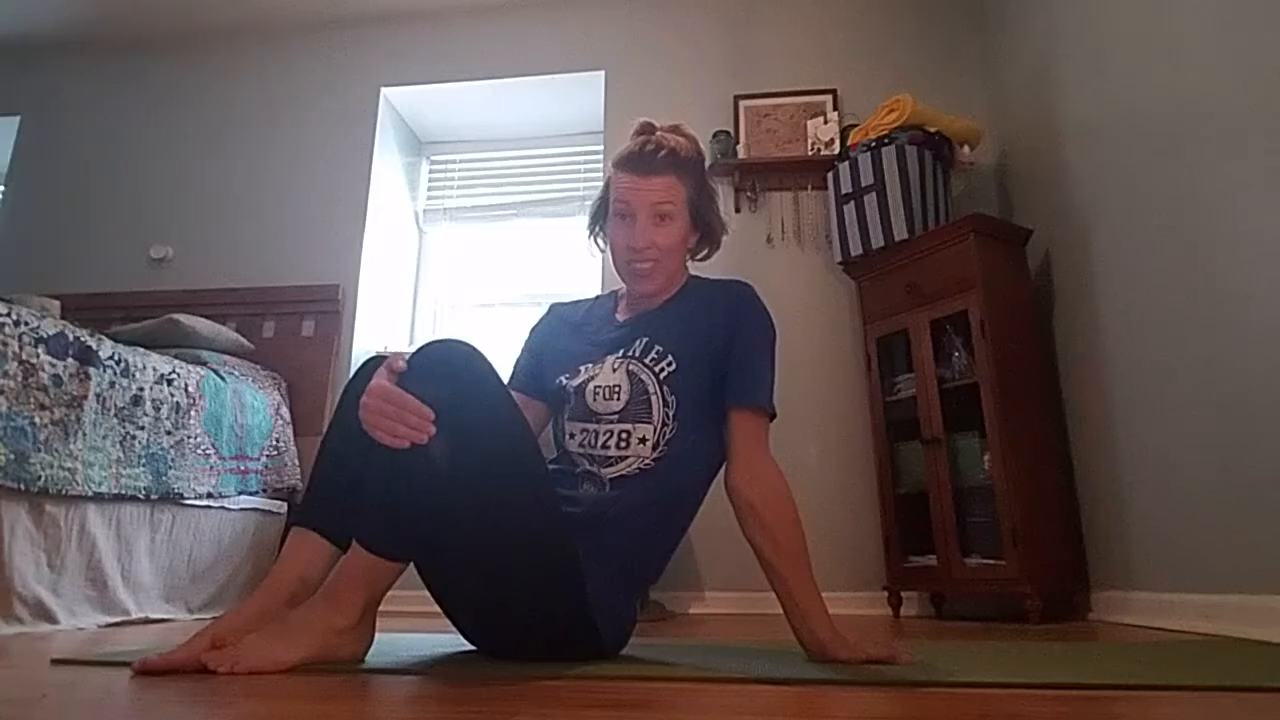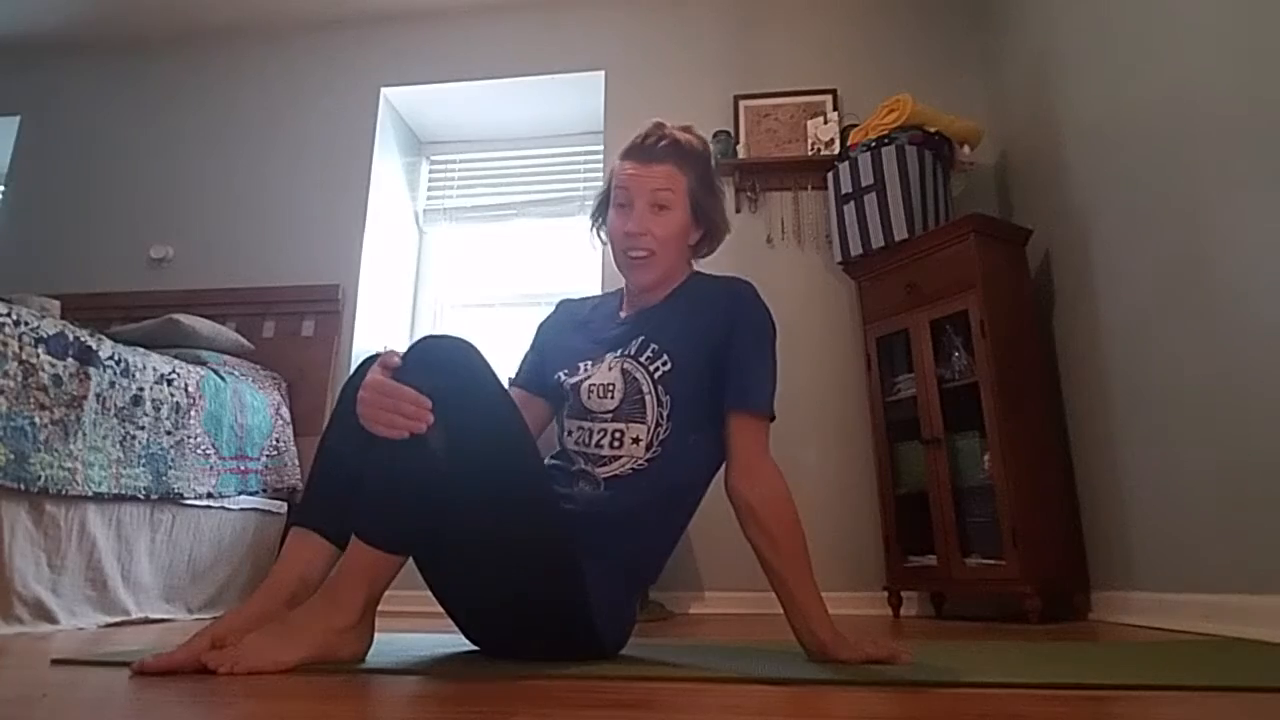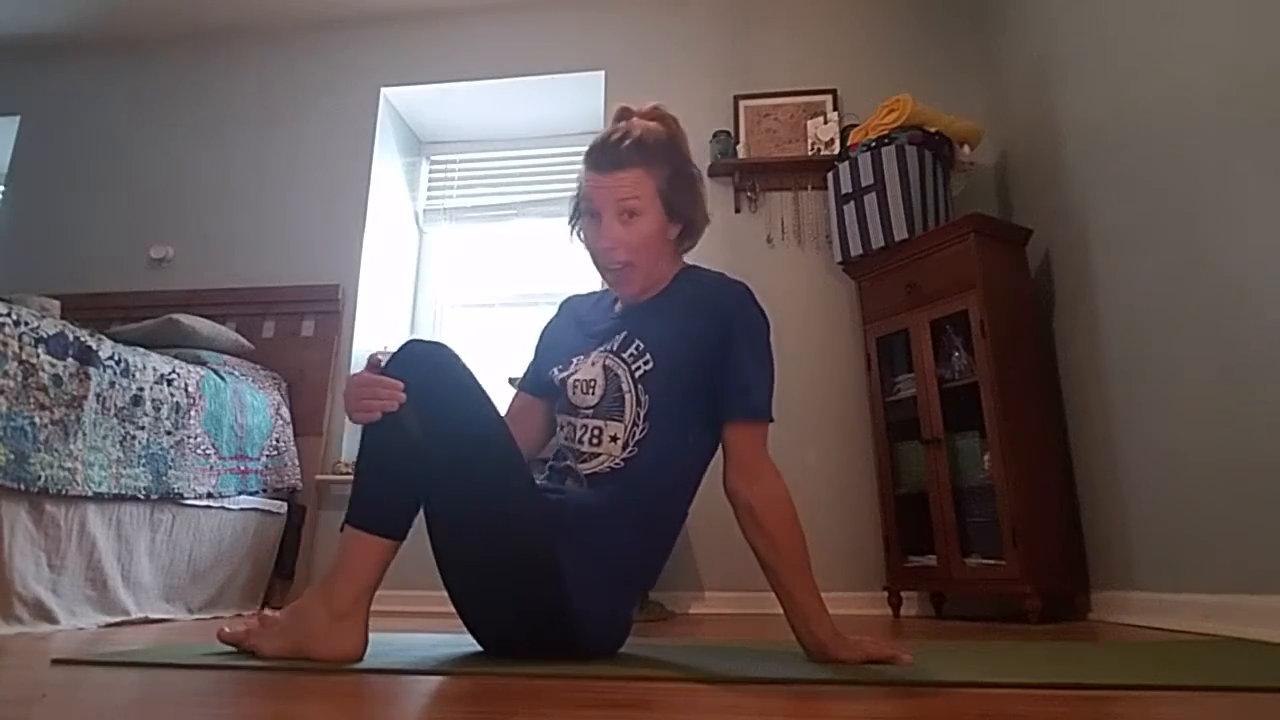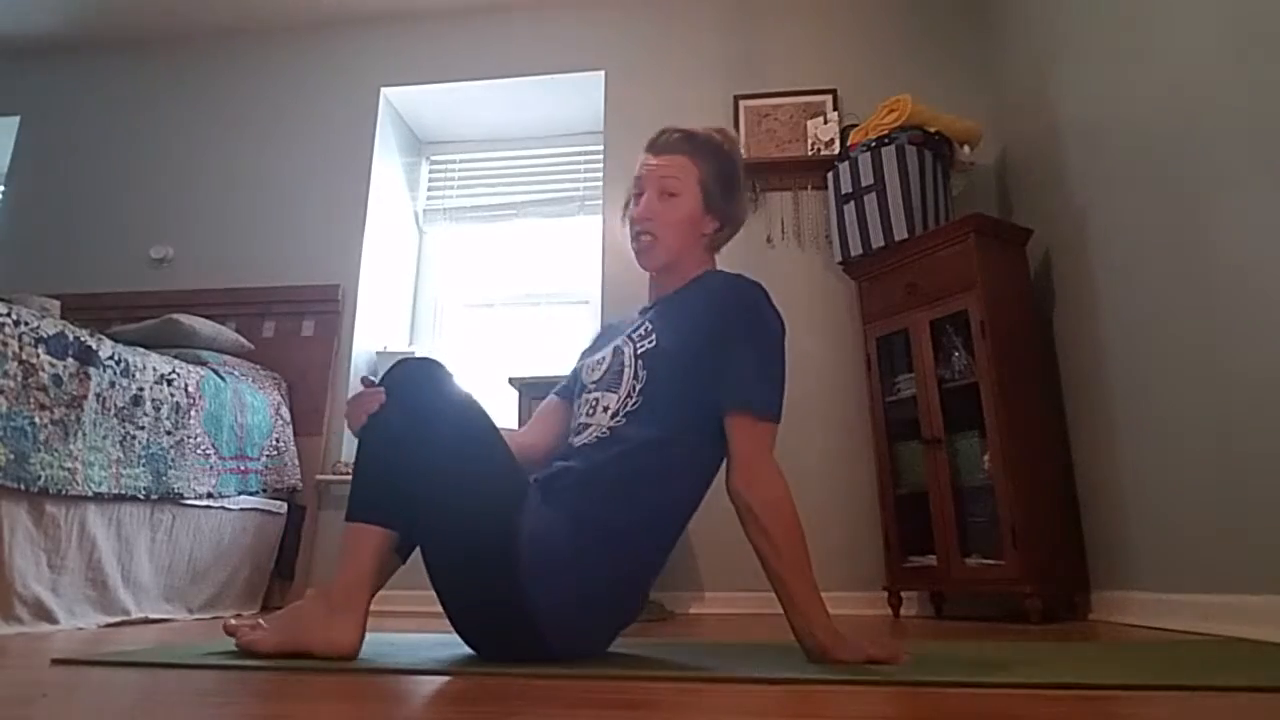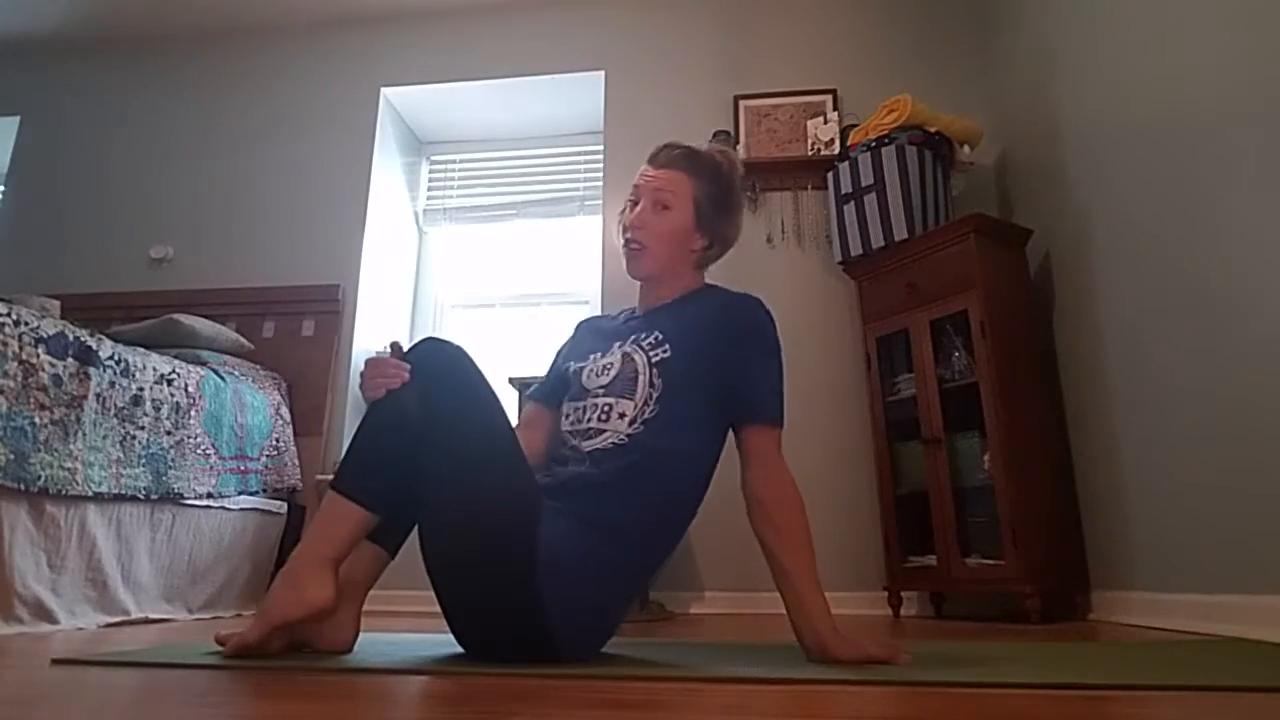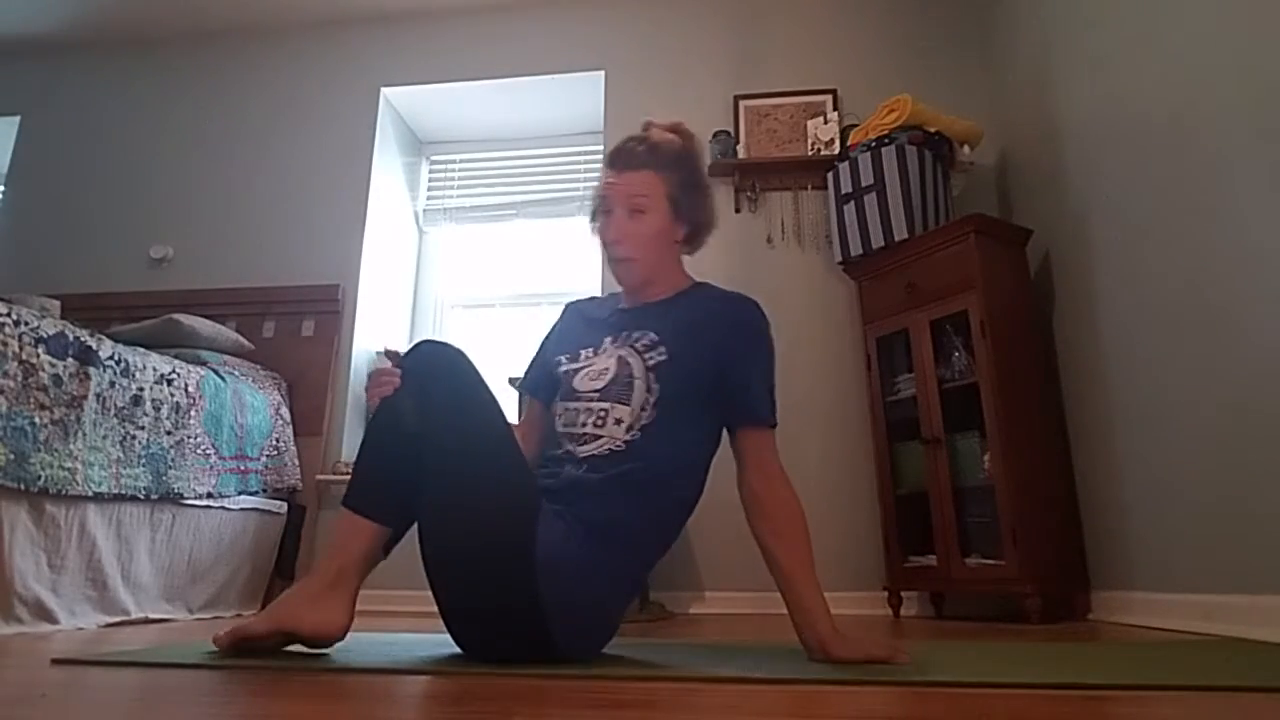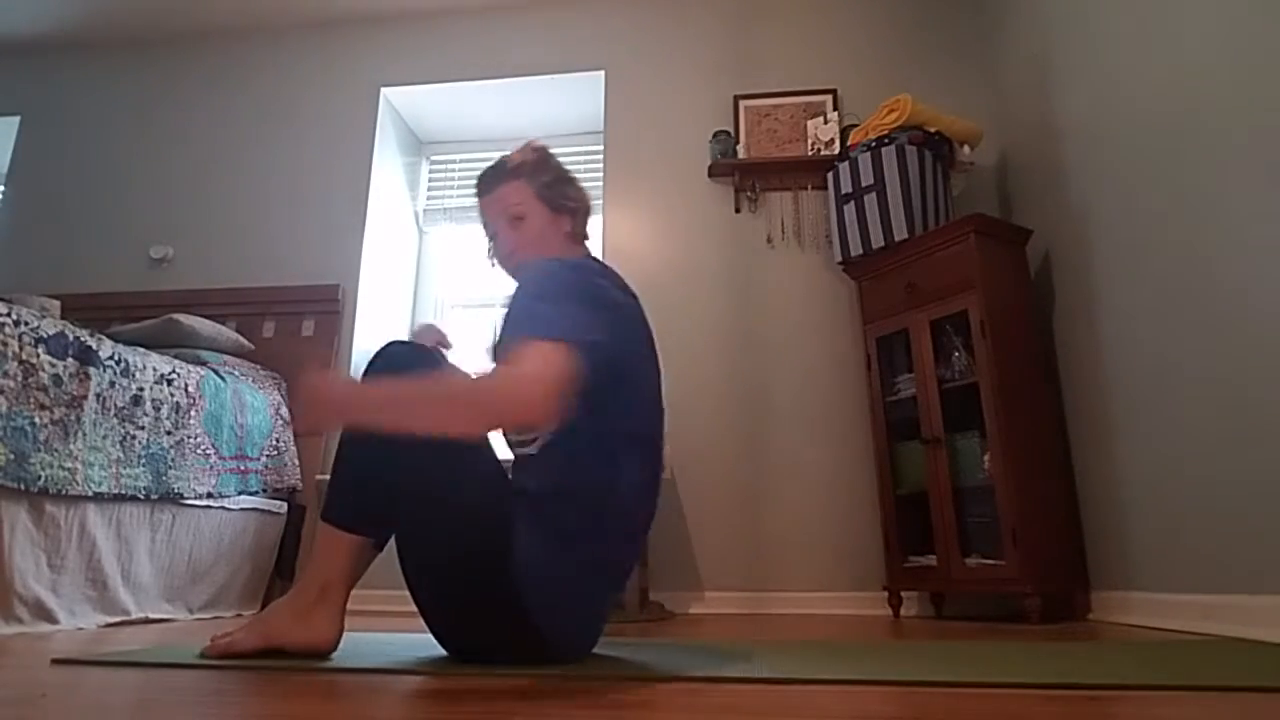
dt=0.5s
person 1, frame 1
left shoulder: (729, 313)
right shoulder: (563, 324)
left elbow: (751, 476)
right elbow: (497, 444)
left wrist: (819, 633)
right wrist: (393, 402)
left hip: (581, 603)
right hip: (512, 586)
left knee: (450, 369)
right knee: (384, 378)
left ankle: (340, 614)
right ankle: (266, 608)
person 1, frame 2
left shoulder: (729, 310)
right shoulder: (570, 320)
left elbow: (751, 476)
right elbow: (500, 439)
left wrist: (820, 634)
right wrist: (389, 405)
left hip: (580, 602)
right hip: (514, 579)
left knee: (445, 363)
right knee: (382, 378)
left ankle: (340, 614)
right ankle: (266, 608)
person 1, frame 3
left shoulder: (722, 309)
right shoulder: (573, 318)
left elbow: (750, 478)
right elbow: (509, 442)
left wrist: (821, 634)
right wrist: (396, 408)
left hip: (573, 604)
right hip: (524, 582)
left knee: (427, 370)
right knee: (414, 372)
left ankle: (339, 611)
right ankle: (338, 605)
person 1, frame 4
left shoulder: (737, 307)
right shoulder: (617, 332)
left elbow: (752, 476)
right elbow: (533, 444)
right wrist: (397, 426)
left hip: (556, 593)
right hip: (531, 586)
left knee: (418, 383)
right knee: (414, 401)
left ankle: (340, 606)
right ankle: (346, 602)
person 1, frame 5
left shoulder: (735, 323)
right shoulder: (592, 333)
left elbow: (766, 480)
right elbow: (519, 451)
left wrist: (821, 633)
right wrist: (404, 404)
left hip: (558, 596)
right hip: (514, 593)
left knee: (439, 364)
right knee: (420, 385)
left ankle: (309, 574)
right ankle: (335, 603)
person 1, frame 6
left shoulder: (727, 322)
right shoulder: (577, 320)
left elbow: (762, 480)
left wrist: (820, 632)
right wrist: (412, 410)
left hip: (558, 597)
right hip: (510, 592)
left knee: (436, 367)
left ankle: (327, 590)
right ankle: (332, 591)
person 1, frame 7
left shoulder: (567, 281)
right shoulder: (554, 294)
left elbow: (529, 401)
left wrist: (348, 402)
right wrist: (442, 372)
left hip: (540, 597)
right hip: (551, 596)
left knee: (400, 389)
right knee: (408, 384)
left ankle: (314, 604)
right ankle: (321, 598)
